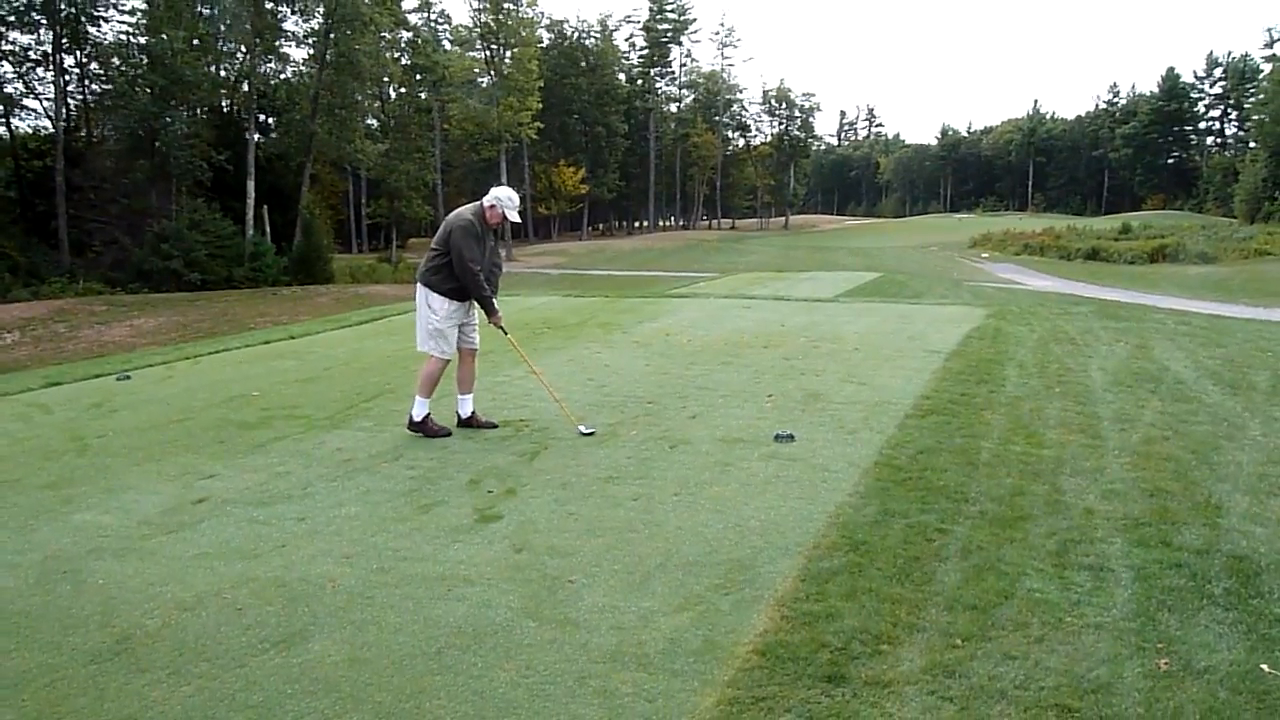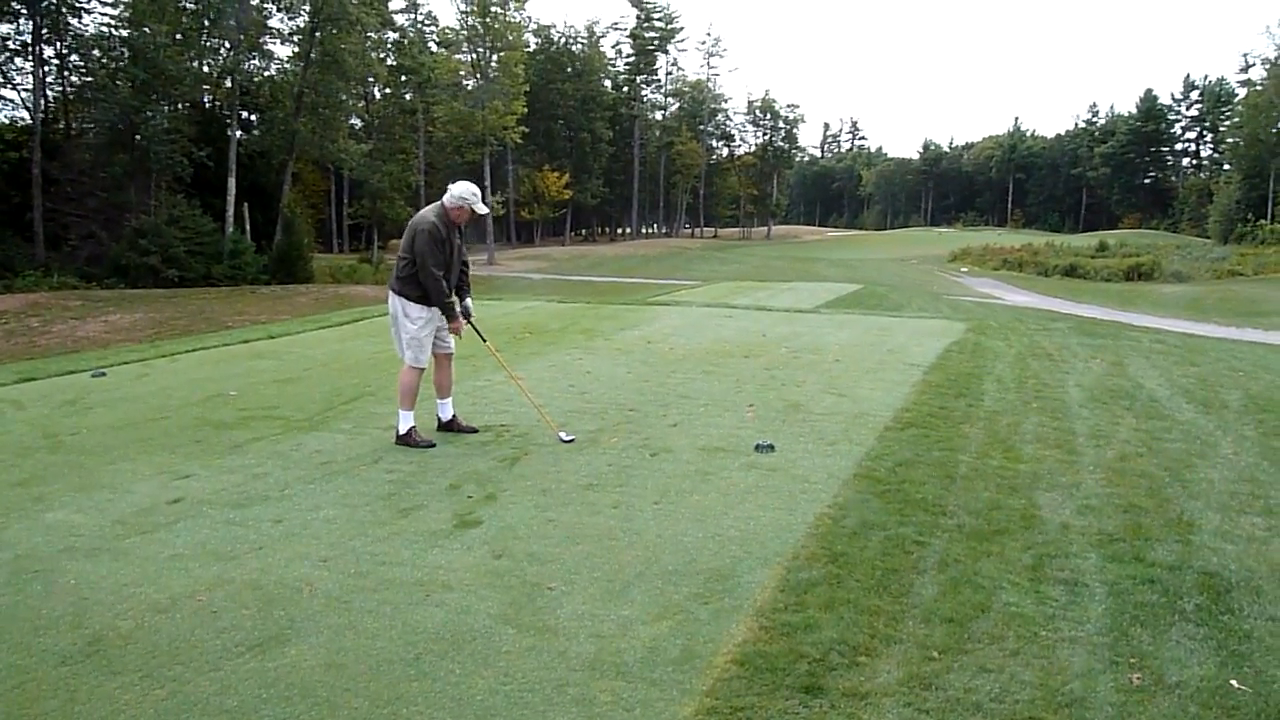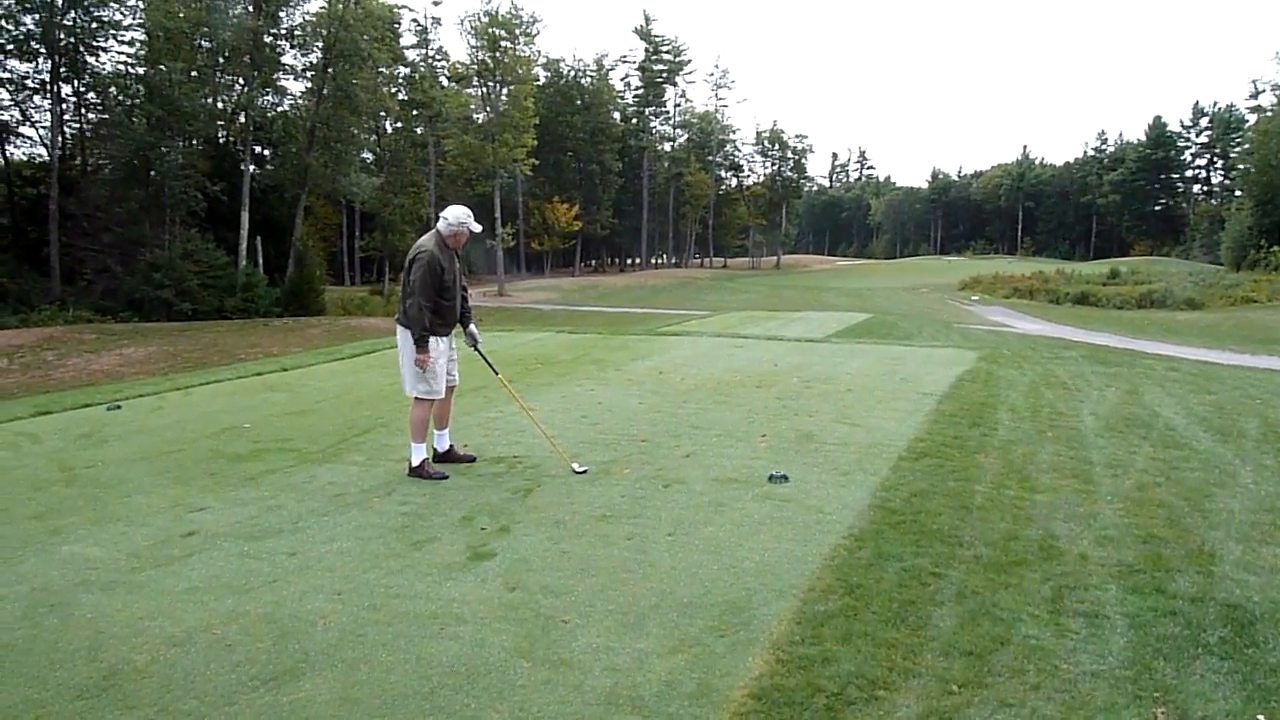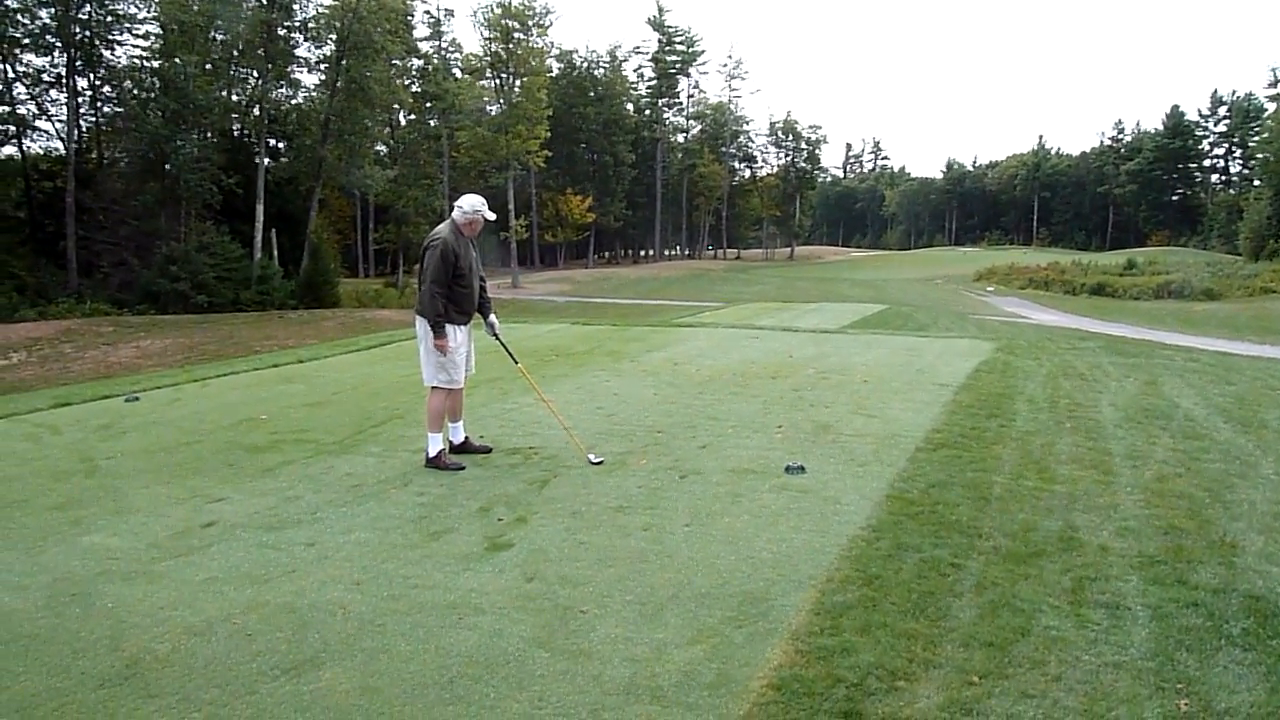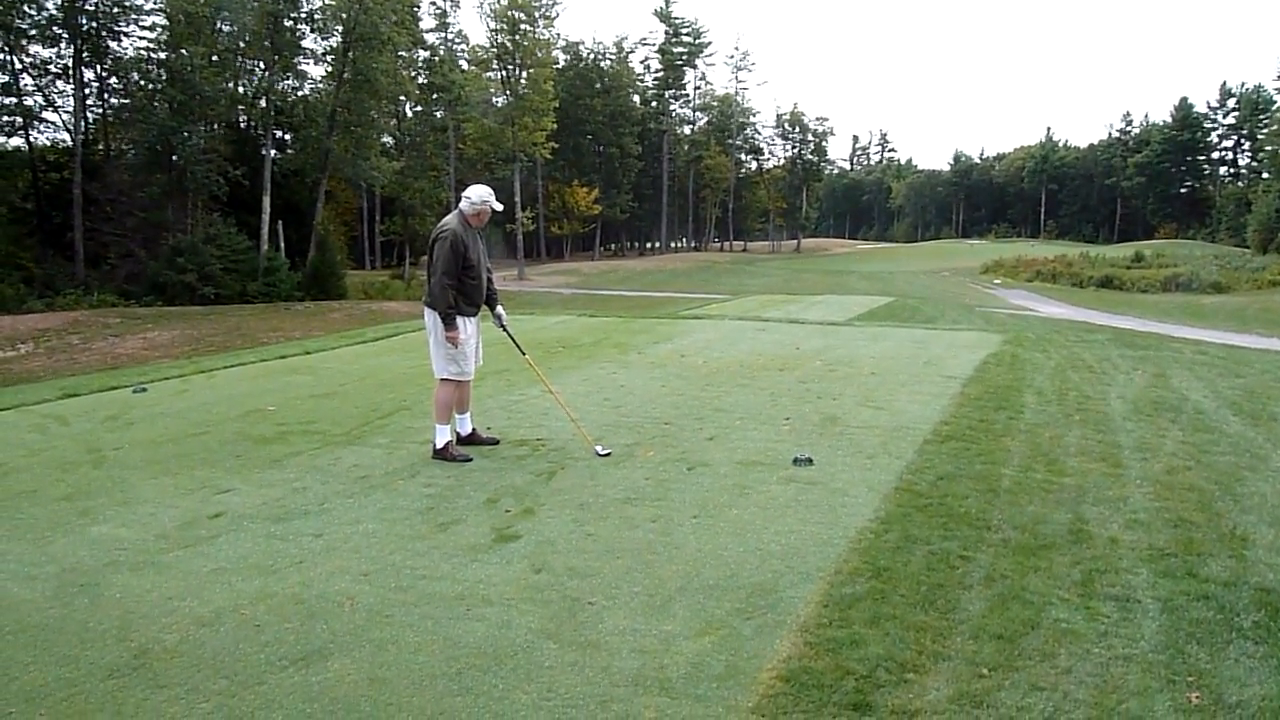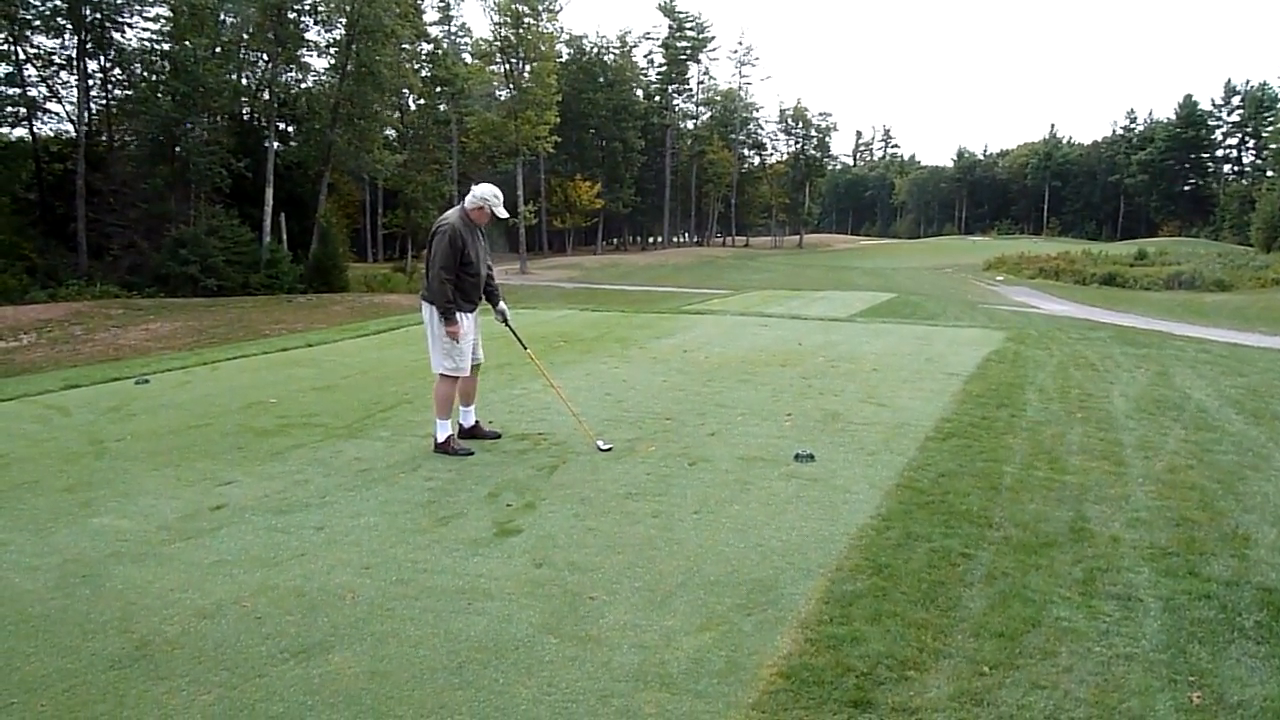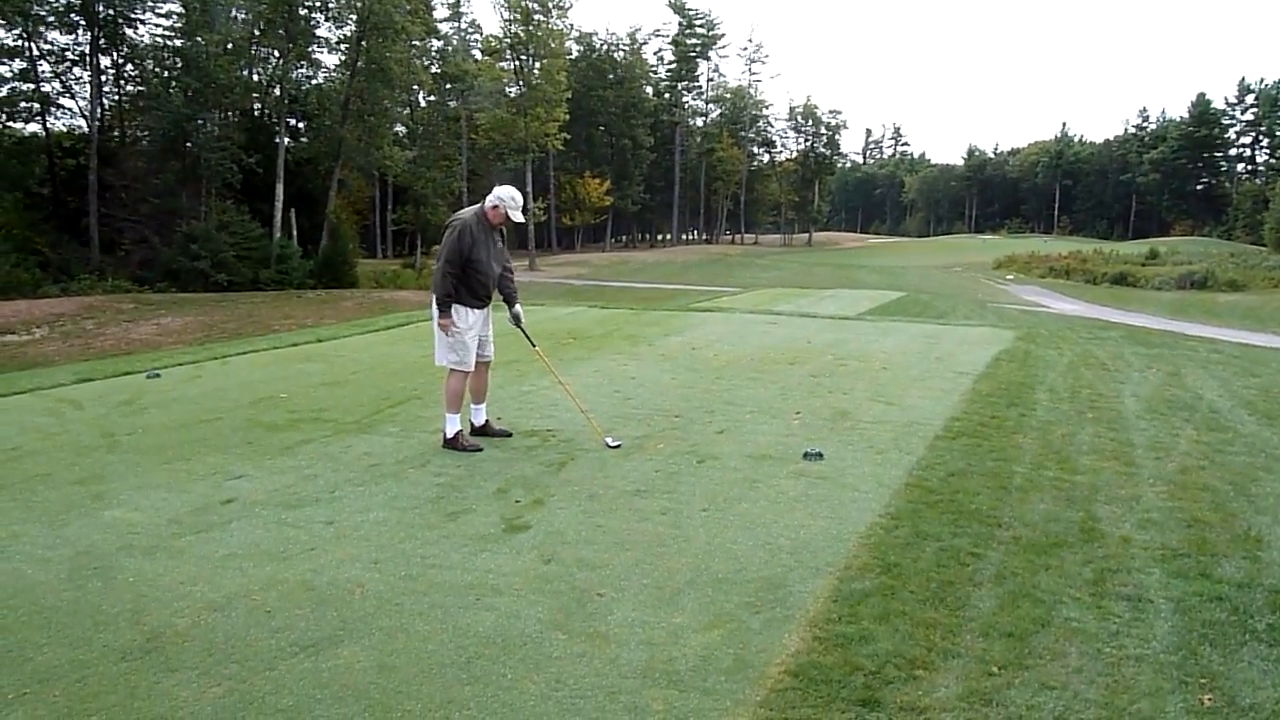
dt=0.4s
person 1, frame 1
left shoulder: (489, 225)
right shoulder: (464, 224)
left elbow: (493, 264)
right elbow: (469, 271)
left wrist: (492, 299)
right wrist: (490, 308)
left hip: (463, 296)
right hip: (438, 294)
left knee: (469, 352)
right knee: (441, 354)
left ankle: (466, 413)
right ankle: (419, 416)
person 1, frame 2
left shoulder: (453, 223)
right shoulder: (428, 226)
left elbow: (460, 263)
right elbow: (431, 276)
left wrist: (464, 297)
right wrist: (451, 315)
left hip: (434, 301)
right hip: (412, 301)
left knee: (444, 356)
right knee: (416, 362)
left ankle: (446, 417)
right ankle: (405, 428)
person 1, frame 3
left shoulder: (448, 249)
right shoulder: (428, 254)
left elbow: (459, 290)
right elbow: (418, 303)
left wrist: (468, 322)
right wrist: (421, 346)
left hip: (442, 333)
right hip: (422, 335)
left knee: (447, 388)
right knee: (425, 394)
left ankle: (442, 447)
right ankle: (418, 461)
person 1, frame 4
left shoulder: (465, 239)
right shoulder: (442, 242)
left elbow: (478, 280)
right elbow: (432, 290)
left wrist: (487, 312)
right wrist: (438, 331)
left hip: (460, 322)
right hip: (442, 325)
left knee: (458, 382)
right knee: (442, 385)
left ankle: (457, 439)
right ankle: (434, 451)
person 1, frame 5
left shoulder: (471, 230)
right shoulder: (451, 233)
left elbow: (483, 271)
right elbow: (442, 283)
left wrist: (494, 303)
right wrist: (449, 324)
left hip: (467, 314)
right hip: (451, 317)
left knee: (465, 374)
right knee: (451, 376)
left ankle: (465, 430)
right ankle: (442, 443)
person 1, frame 6
left shoulder: (475, 227)
right shoulder: (450, 228)
left elbow: (485, 267)
right elbow: (440, 277)
left wrist: (496, 299)
right wrist: (448, 318)
left hip: (467, 309)
right hip: (448, 312)
left knee: (471, 366)
right knee: (450, 372)
left ankle: (468, 423)
right ankle: (443, 436)
person 1, frame 7
left shoulder: (497, 229)
right shoulder: (463, 224)
left elbow: (504, 268)
right elbow: (446, 270)
left wrist: (513, 301)
right wrist: (444, 311)
left hip: (481, 306)
right hip: (458, 307)
left knee: (482, 363)
right knee: (460, 367)
left ankle: (479, 421)
right ankle: (452, 432)
